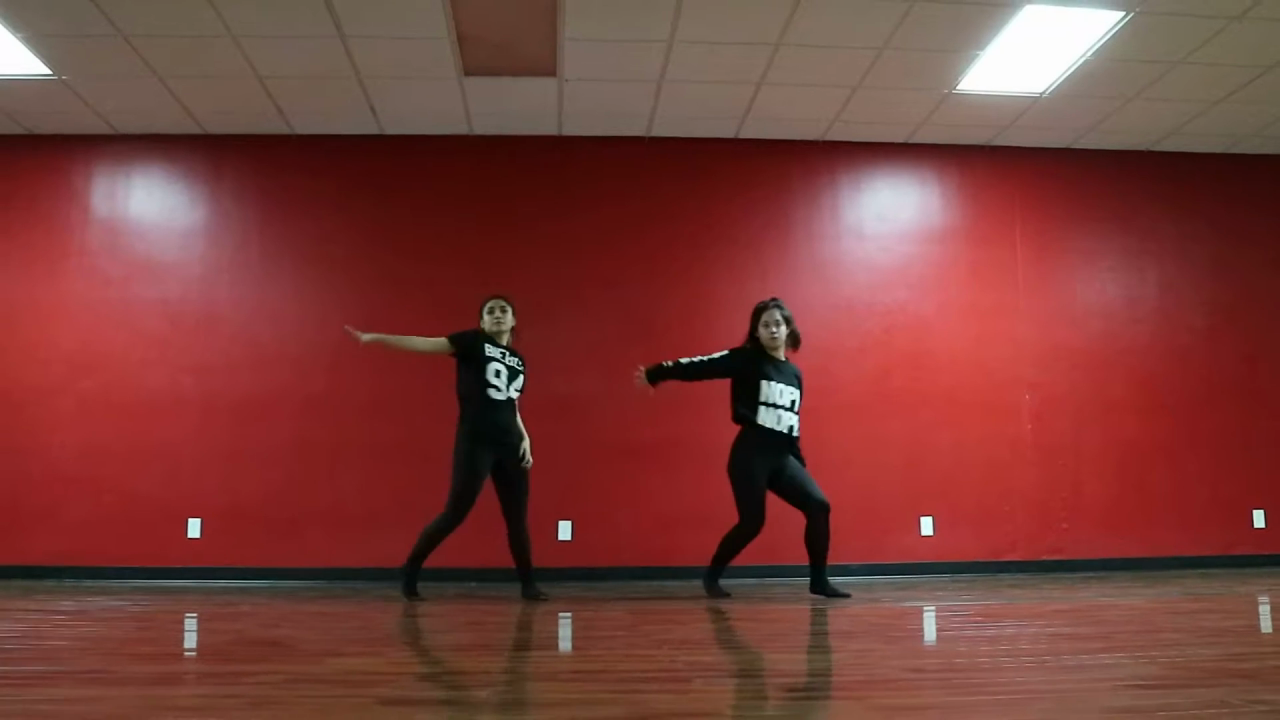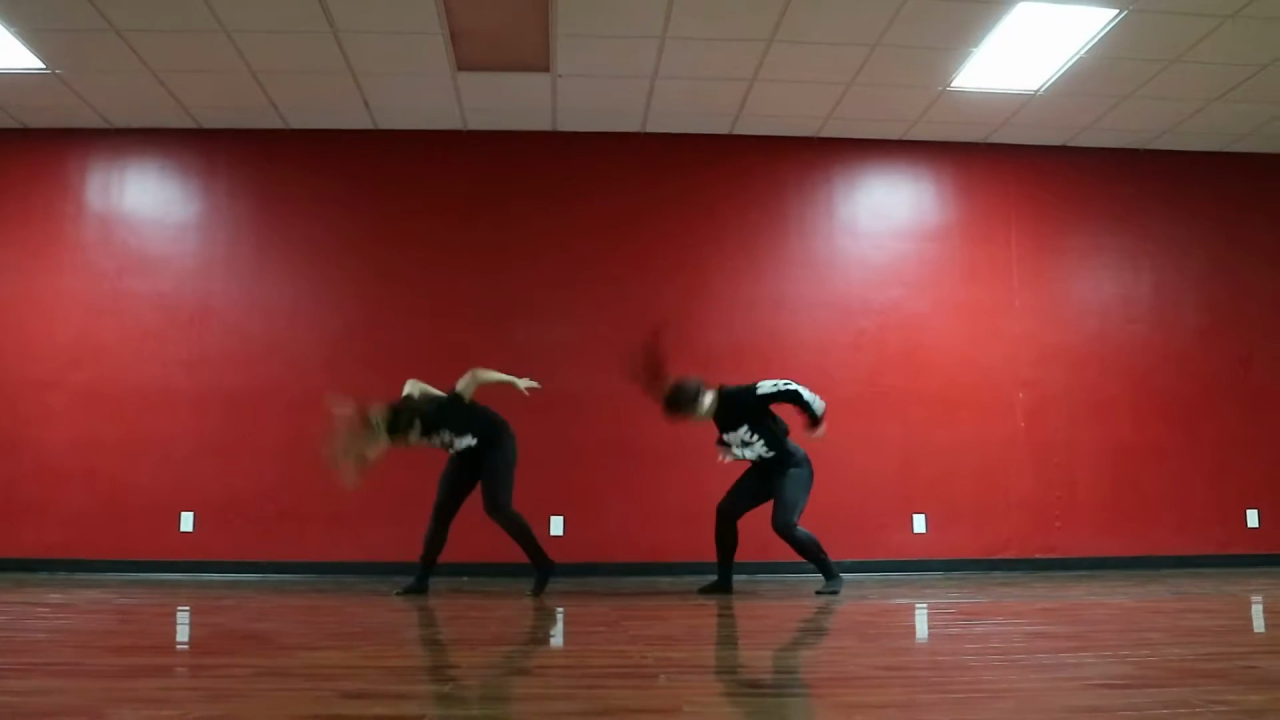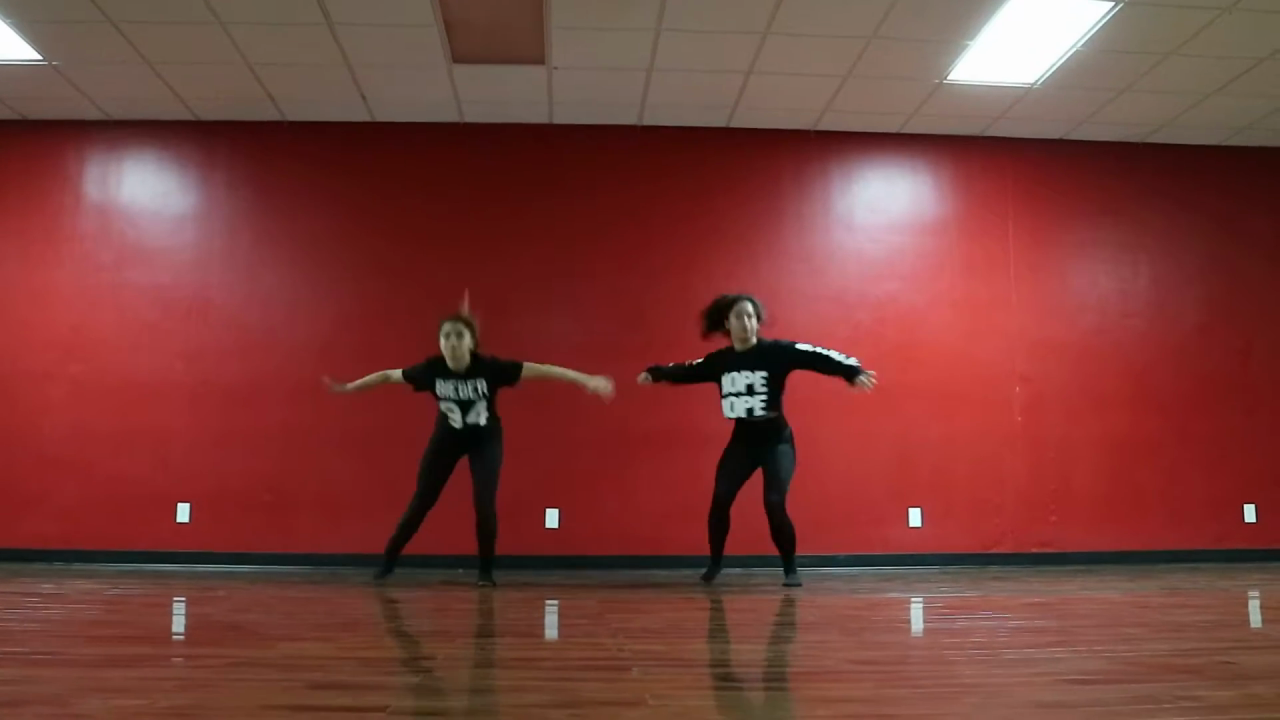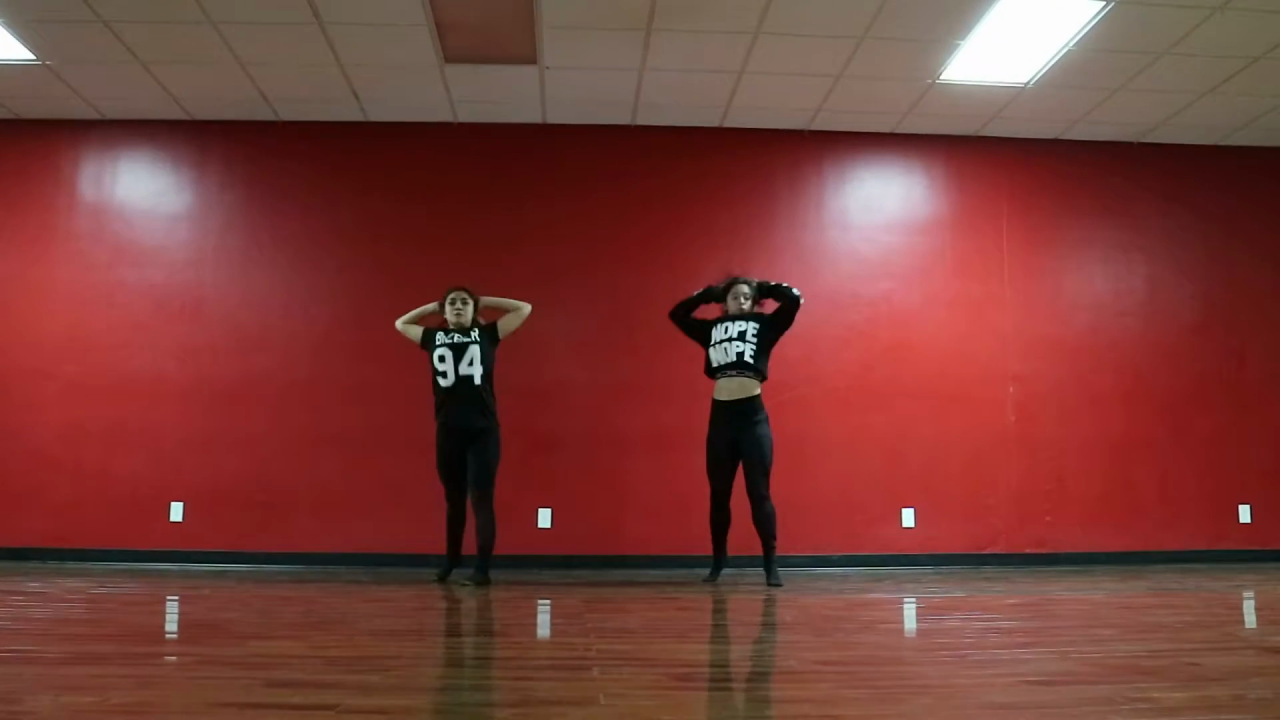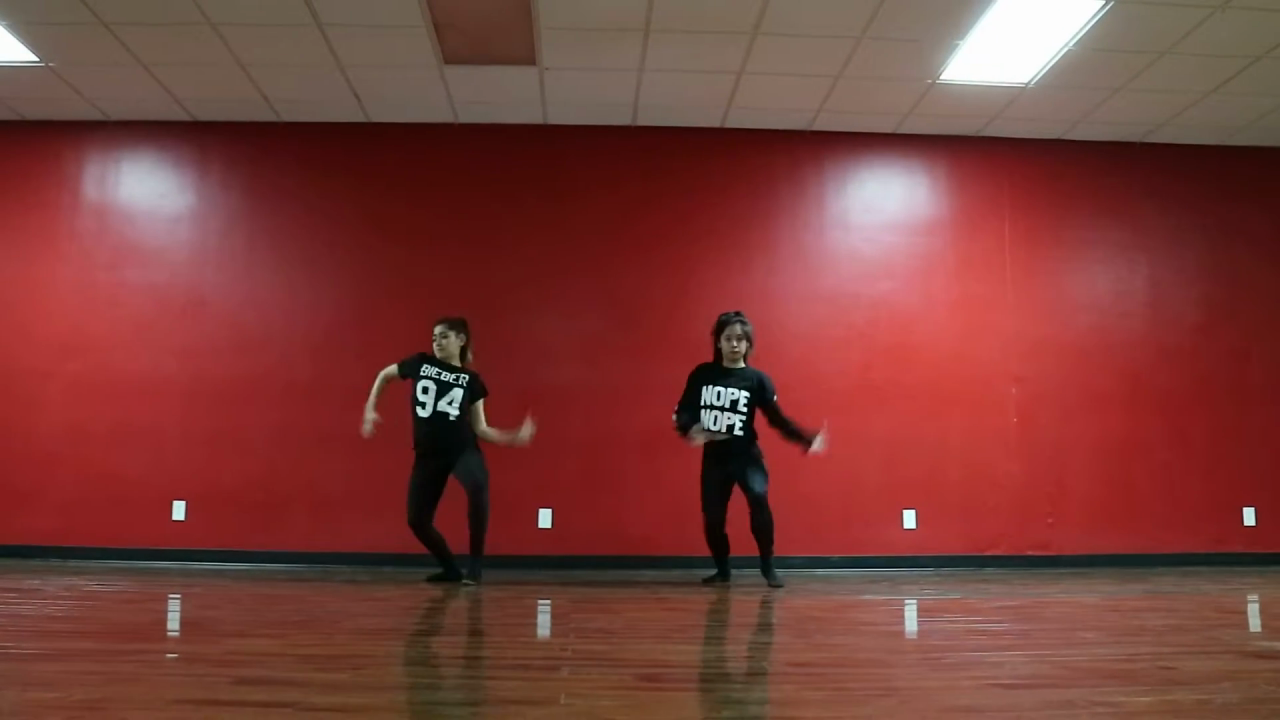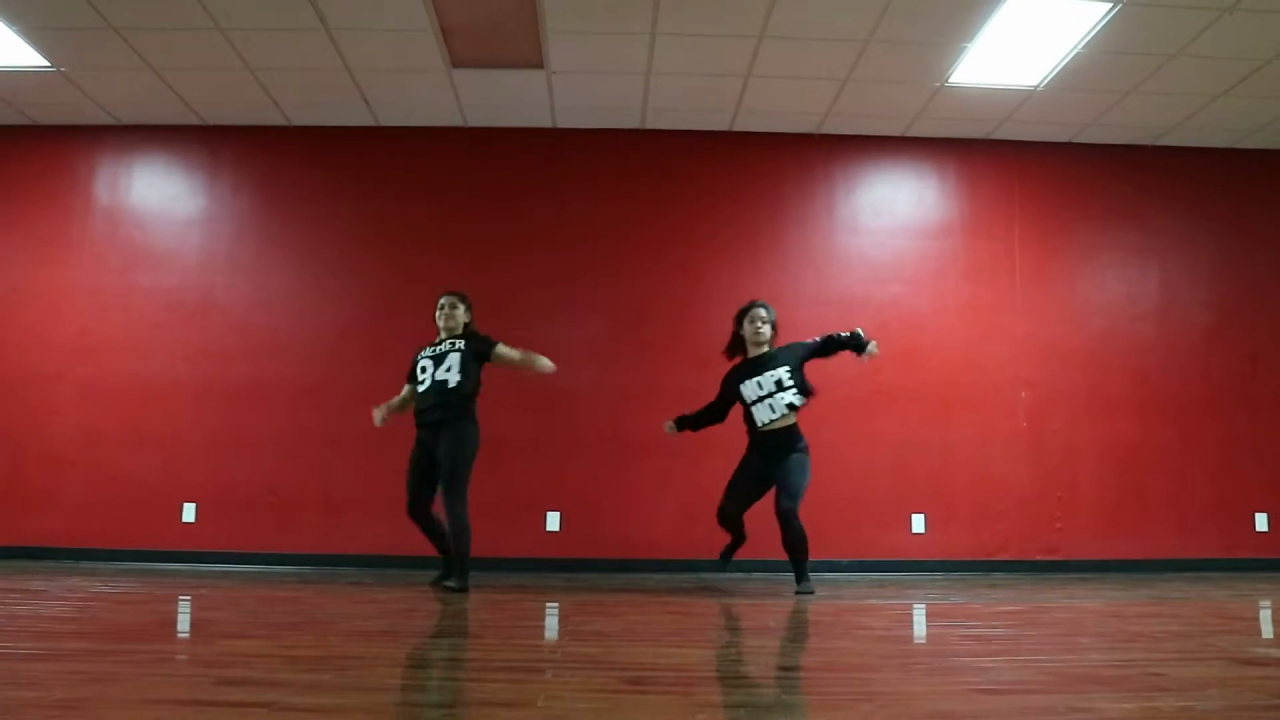
dt=0.7s
person 1, frame 1
left shoulder: (794, 374)
right shoulder: (746, 360)
right elbow: (700, 366)
left wrist: (798, 459)
right wrist: (655, 372)
left hip: (783, 457)
right hip: (749, 455)
left knee: (819, 505)
right knee: (752, 523)
left ankle: (819, 580)
right ankle: (712, 576)
person 1, frame 2
left shoulder: (739, 399)
right shoulder: (718, 411)
left elbow: (788, 389)
left wrist: (815, 415)
right wrist: (729, 447)
left hip: (792, 465)
right hip: (764, 470)
left knee: (784, 524)
right knee: (725, 511)
left ankle: (831, 576)
right ankle: (724, 579)
person 1, frame 3
left shoulder: (774, 352)
right shoulder: (719, 359)
left elbow: (815, 357)
right elbow: (687, 371)
left wrist: (853, 371)
right wrist: (656, 373)
left hip: (776, 441)
right hip: (741, 442)
left knee: (774, 504)
right knee: (719, 502)
left ankle: (790, 569)
right ankle: (715, 564)
person 1, frame 4
left shoulder: (763, 324)
right shoulder: (712, 329)
left elbow: (793, 300)
right elbow: (677, 314)
left wrist: (762, 288)
right wrist: (712, 294)
left hip: (753, 419)
right hip: (720, 419)
left knee: (759, 494)
right knee: (719, 495)
left ankle: (771, 565)
right ankle: (718, 562)
person 1, frame 5
left shoulder: (758, 379)
right shoulder: (701, 374)
left elbow: (777, 419)
right elbow: (682, 410)
left wrist: (808, 440)
right wrist: (690, 428)
left hip: (745, 454)
right hip: (714, 457)
left knee: (758, 496)
right knee: (712, 519)
left ankle: (768, 568)
right ankle: (722, 569)
person 1, frame 6
left shoulder: (789, 353)
right shoulder: (735, 376)
left elbow: (825, 344)
right elbow: (716, 411)
left wrist: (857, 341)
right wrist: (682, 424)
left hip: (791, 447)
right hip: (758, 451)
left knee: (786, 510)
right knee: (727, 512)
left ankle: (803, 577)
right ankle: (738, 539)
person 2, frame 1
left shoulder: (518, 362)
right shoulder: (473, 341)
right elbow: (426, 344)
left wrist: (525, 439)
right wrist: (376, 338)
left hip: (510, 445)
right hip: (474, 441)
left knee: (516, 515)
right knee: (456, 512)
left ankle: (528, 583)
right ankle: (409, 573)
person 2, frame 2
left shoulder: (438, 411)
right shoulder: (409, 407)
left elbow: (475, 376)
right elbow: (412, 384)
left wrist: (514, 381)
left hip: (497, 441)
right hip: (468, 448)
left knee: (498, 506)
right knee: (442, 509)
left ankle: (543, 566)
right ankle: (422, 579)
person 2, frame 3
left shoulder: (491, 366)
right shoulder: (432, 368)
left elbow: (539, 371)
right elbow: (391, 376)
left wrist: (586, 380)
right wrist: (350, 387)
left hip: (486, 439)
right hip: (446, 437)
left knee: (484, 502)
right knee: (423, 499)
left ankle: (486, 569)
right ankle: (388, 559)
person 2, frame 4
left shoulder: (487, 333)
right shoulder: (434, 337)
left elbow: (525, 308)
right elbow: (400, 323)
left wrist: (484, 301)
right wrist: (434, 307)
left hip: (483, 431)
right hip: (448, 431)
left knee: (481, 500)
right knee: (454, 499)
left ankle: (482, 569)
right ankle: (451, 558)
person 2, frame 5
left shoulder: (473, 380)
right shoulder: (420, 364)
left elbow: (481, 429)
right elbow: (384, 375)
left wrist: (515, 437)
right wrist: (370, 408)
left hip: (463, 450)
right hip: (427, 455)
left knee: (477, 486)
right knee: (417, 521)
left ankle: (475, 564)
right ankle: (450, 567)
person 2, frame 6
left shoulder: (473, 341)
right shoulder: (422, 352)
left elbow: (516, 356)
right elbow: (406, 397)
left wrist: (537, 360)
right wrist: (385, 409)
left hip: (458, 429)
right hip: (426, 433)
left knee: (453, 499)
right knee: (416, 507)
left ankle: (460, 574)
right ankle: (451, 564)
